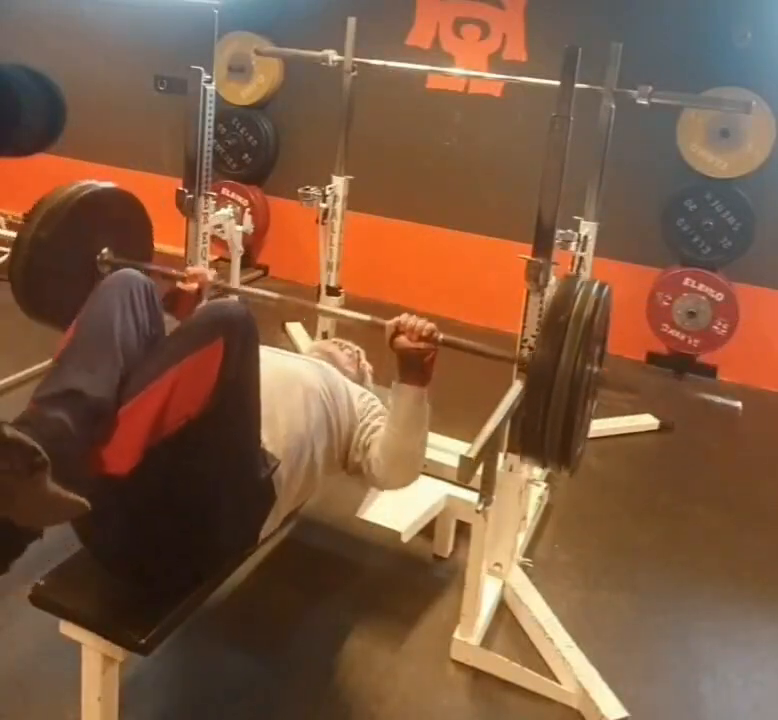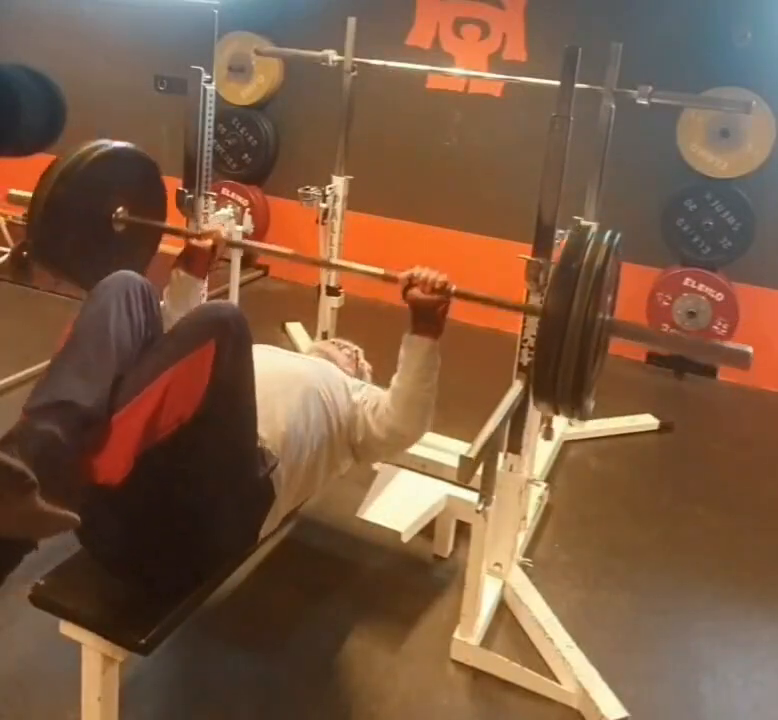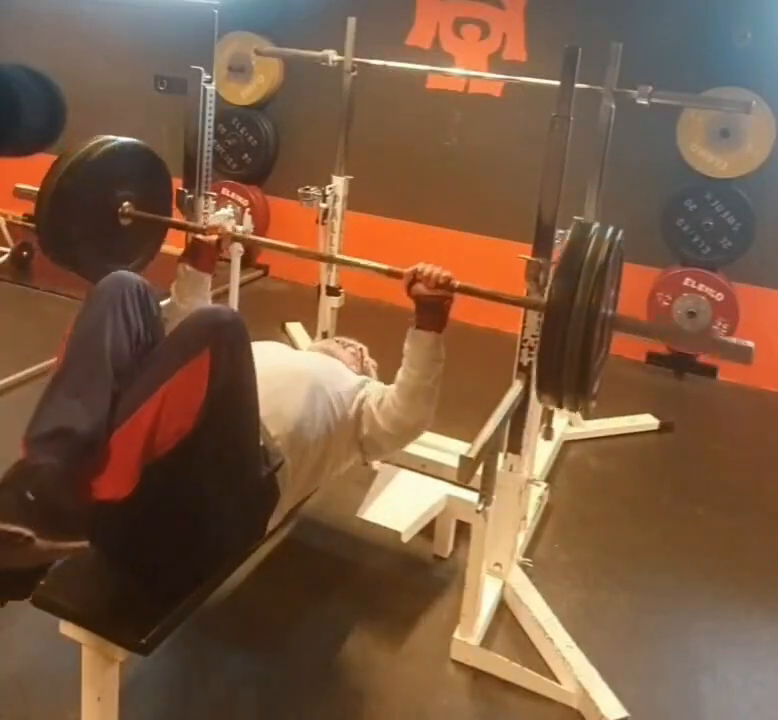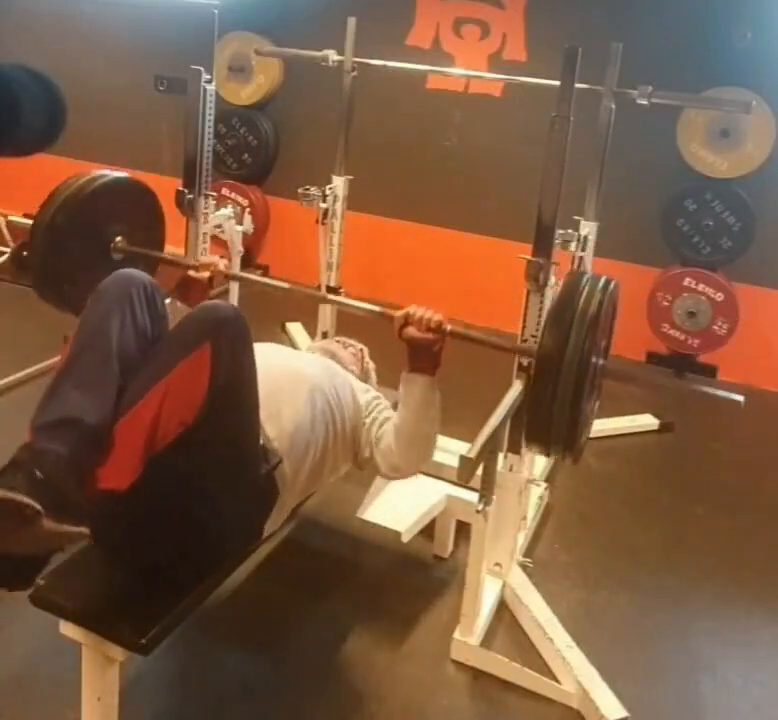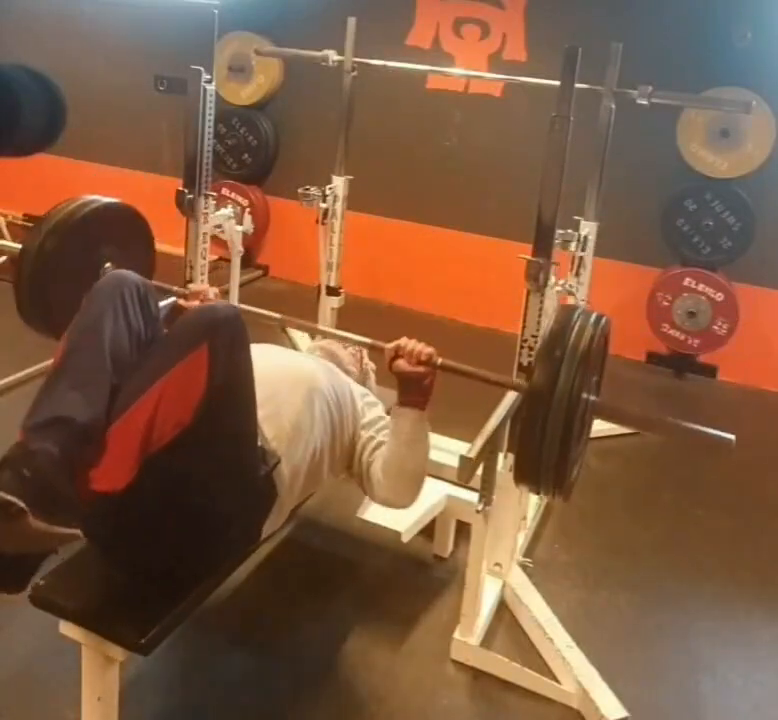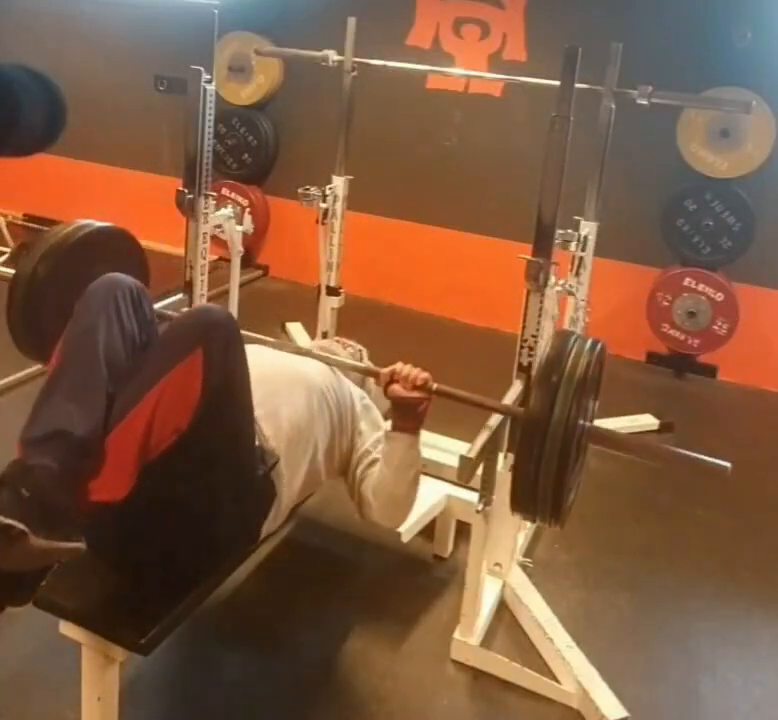
dt=0.2s
person 1, frame 1
left shoulder: (353, 405)
right shoulder: (271, 360)
left elbow: (395, 468)
right elbow: (173, 367)
left wrist: (412, 375)
right wrist: (179, 313)
left hip: (207, 508)
left knee: (227, 319)
right knee: (128, 286)
right ankle: (41, 460)
person 1, frame 2
left shoulder: (352, 401)
right shoulder: (265, 359)
left elbow: (404, 422)
right elbow: (178, 343)
left wrist: (424, 326)
right wrist: (189, 269)
left hip: (208, 508)
right hip: (134, 476)
left knee: (220, 321)
right knee: (126, 290)
left ankle: (62, 480)
right ankle: (43, 462)
person 1, frame 3
left shoulder: (358, 398)
right shoulder: (269, 355)
left elbow: (410, 413)
right elbow: (180, 340)
left wrist: (428, 319)
right wrist: (197, 263)
left hip: (209, 510)
right hip: (140, 472)
left knee: (218, 326)
right knee: (123, 291)
left ankle: (48, 509)
right ankle: (40, 499)
person 1, frame 4
left shoulder: (358, 402)
right shoulder: (275, 358)
left elbow: (405, 456)
right elbow: (176, 372)
left wrist: (421, 363)
right wrist: (191, 301)
left hip: (212, 509)
right hip: (134, 484)
left knee: (219, 322)
right knee: (129, 289)
left ankle: (57, 495)
right ankle: (45, 486)
person 1, frame 5
left shoulder: (357, 406)
right shoulder: (273, 360)
left elbow: (396, 488)
right elbow: (173, 382)
left wrist: (412, 397)
right wrist: (179, 329)
left hip: (210, 505)
right hip: (132, 480)
left knee: (217, 324)
right knee: (122, 288)
left ankle: (55, 495)
right ankle: (37, 485)
person 1, frame 6
left shoulder: (354, 408)
right shoulder: (259, 361)
left elbow: (387, 507)
right elbow: (169, 388)
left wrist: (406, 420)
right wrist: (177, 341)
left hip: (211, 506)
right hip: (133, 475)
left knee: (210, 325)
right knee: (115, 293)
left ankle: (46, 511)
right ankle: (35, 504)
